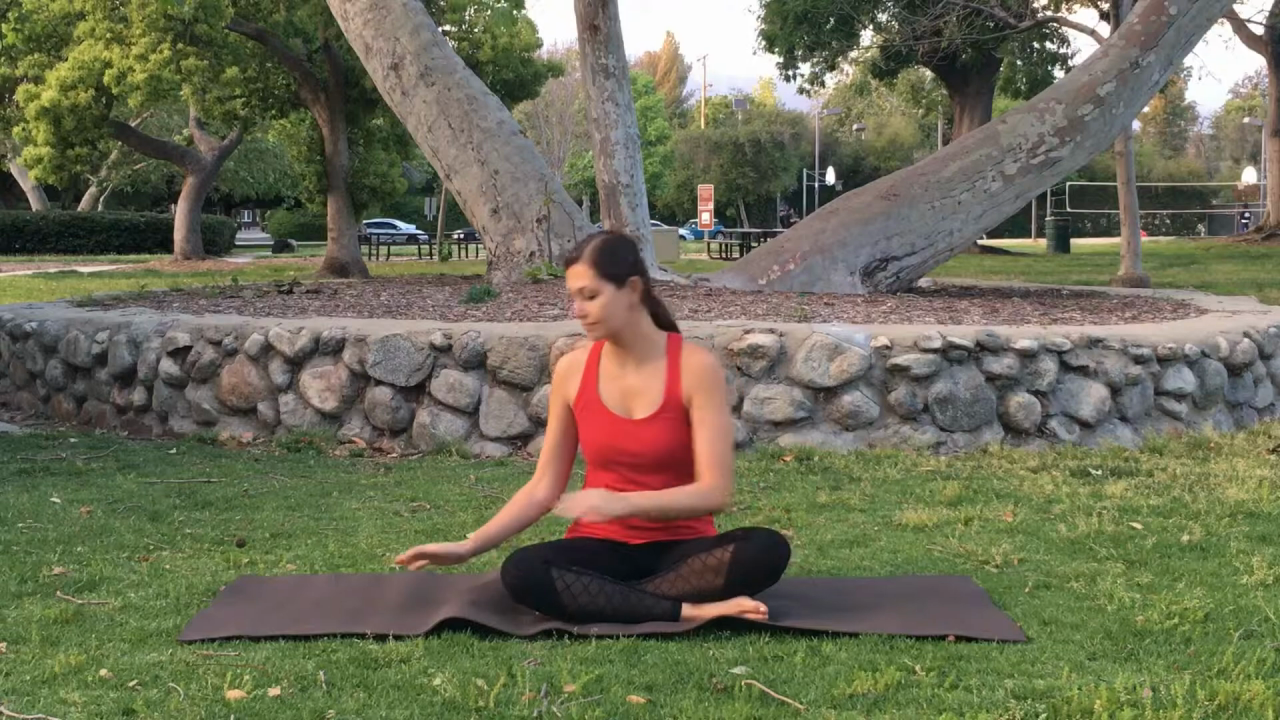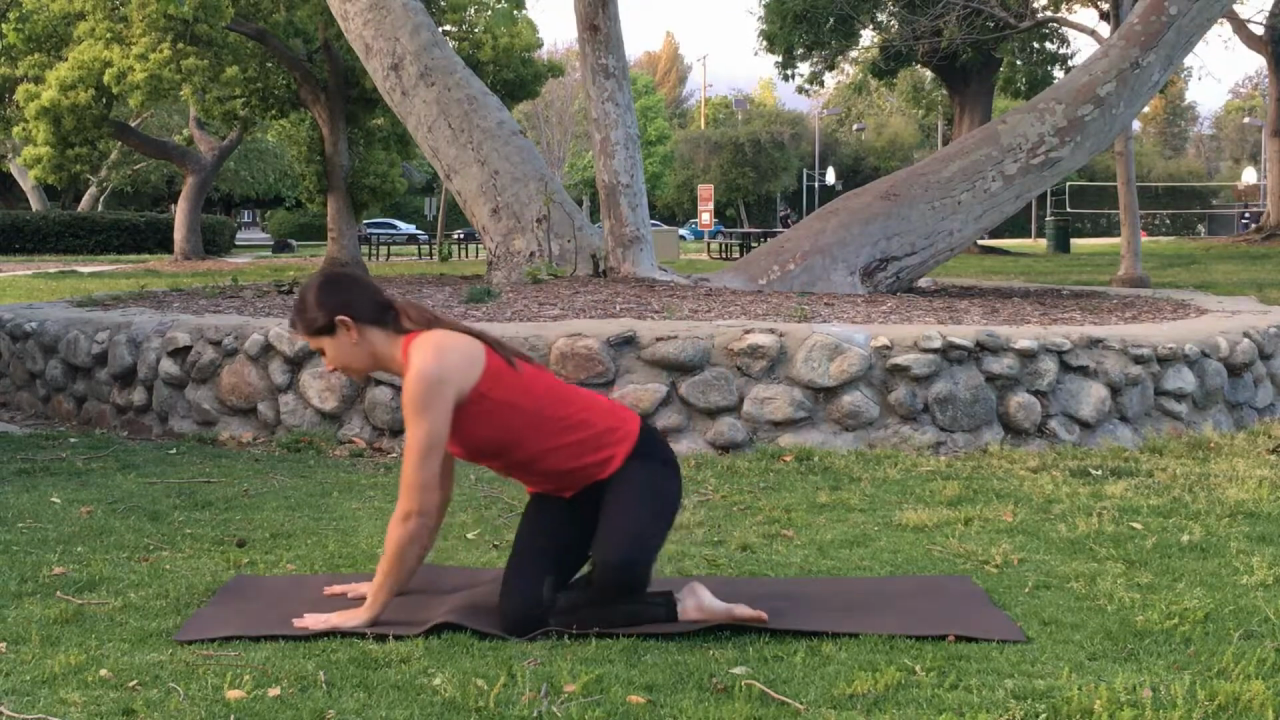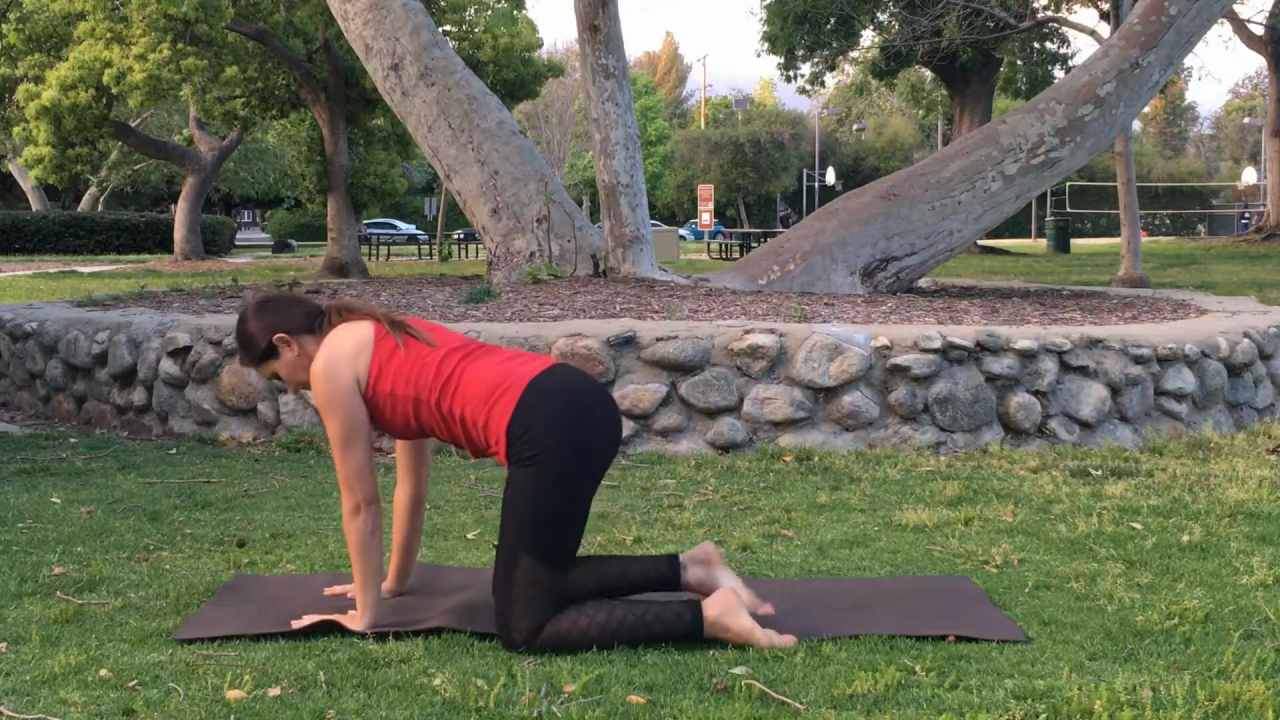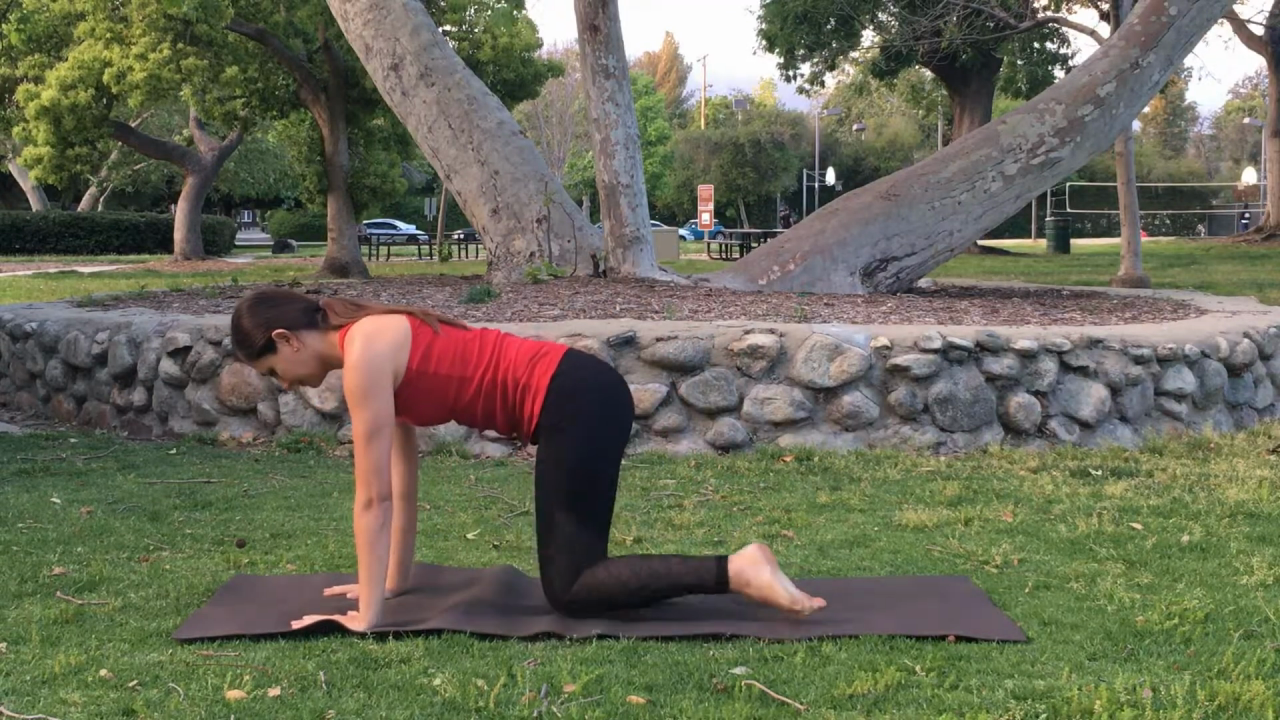
dt=1s
person 1, frame 1
left shoulder: (696, 366)
right shoulder: (572, 370)
left elbow: (716, 490)
right elbow: (545, 485)
left wrist: (621, 502)
right wrist: (470, 545)
left hip: (679, 545)
right hip: (600, 546)
left knee: (767, 552)
right knee: (520, 572)
left ankle: (586, 599)
right ankle: (689, 610)
person 1, frame 2
left shoulder: (429, 363)
right shoulder: (423, 361)
left elbow: (414, 512)
right elbow: (435, 497)
left wrist: (370, 610)
right wrist: (388, 582)
left hip: (630, 461)
right hip: (563, 486)
left knee: (616, 571)
right knee: (519, 617)
right ankle: (681, 608)
person 1, frame 3
left shoulder: (331, 363)
right shoulder: (386, 343)
left elbow: (360, 502)
right elbow: (412, 483)
left wrist: (366, 612)
right wrist: (393, 581)
left hip: (548, 428)
right hip: (582, 402)
left knee: (523, 631)
right knee: (535, 584)
left ankle: (706, 614)
right ankle: (687, 569)
person 1, frame 4
left shoulder: (364, 352)
right shoulder: (379, 344)
left elbow: (374, 494)
right elbow: (401, 481)
left wrist: (367, 614)
right wrist: (392, 579)
left hip: (577, 401)
right hip: (583, 395)
left knee: (569, 591)
right knee: (580, 575)
left ankle: (735, 572)
right ankle: (736, 568)
